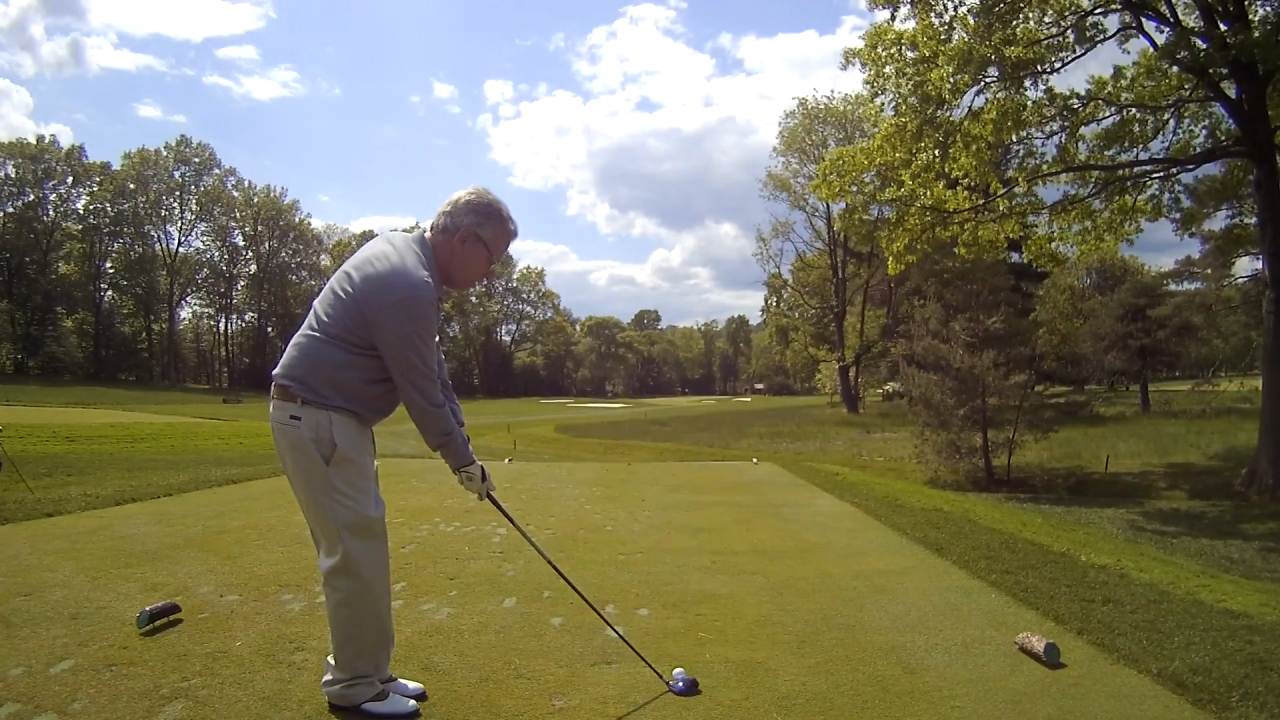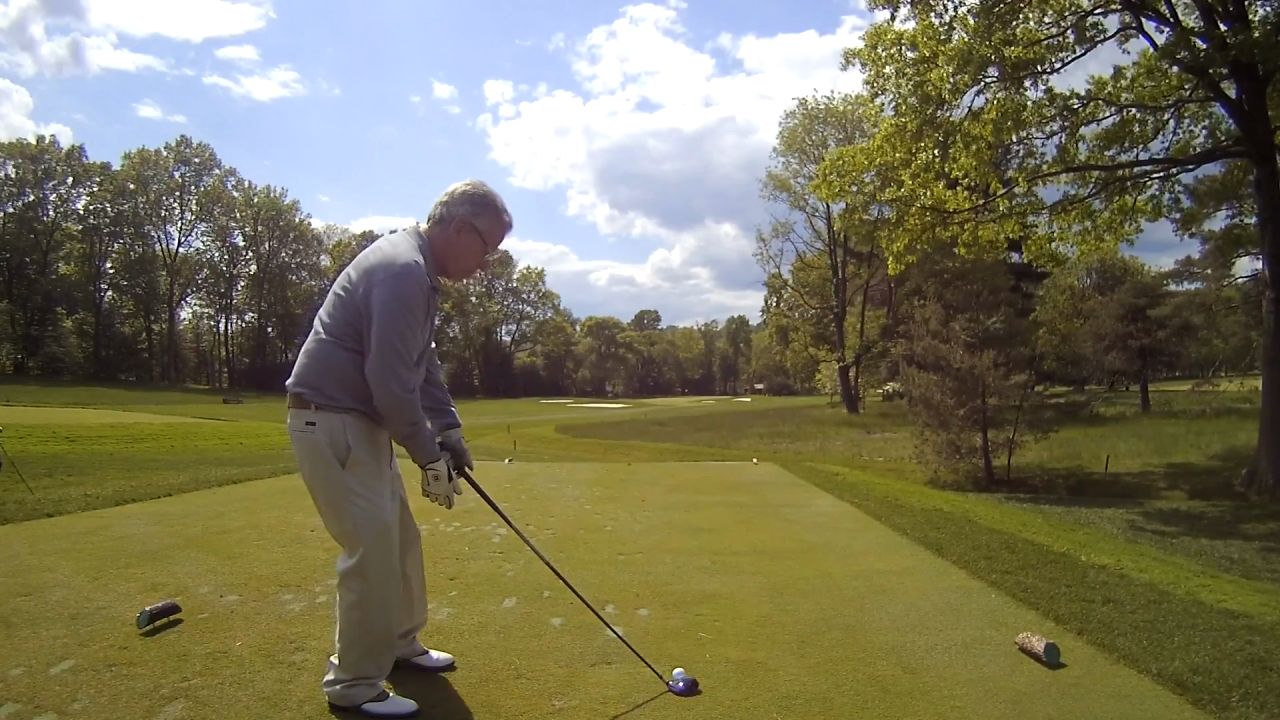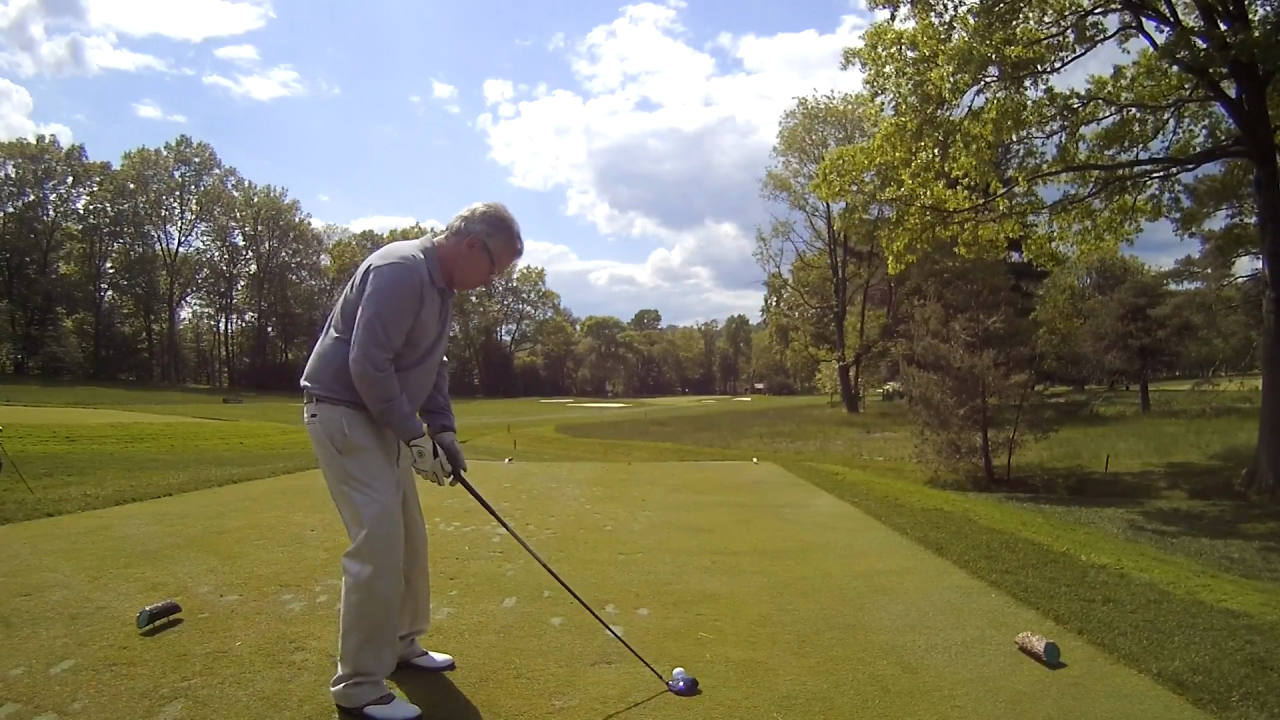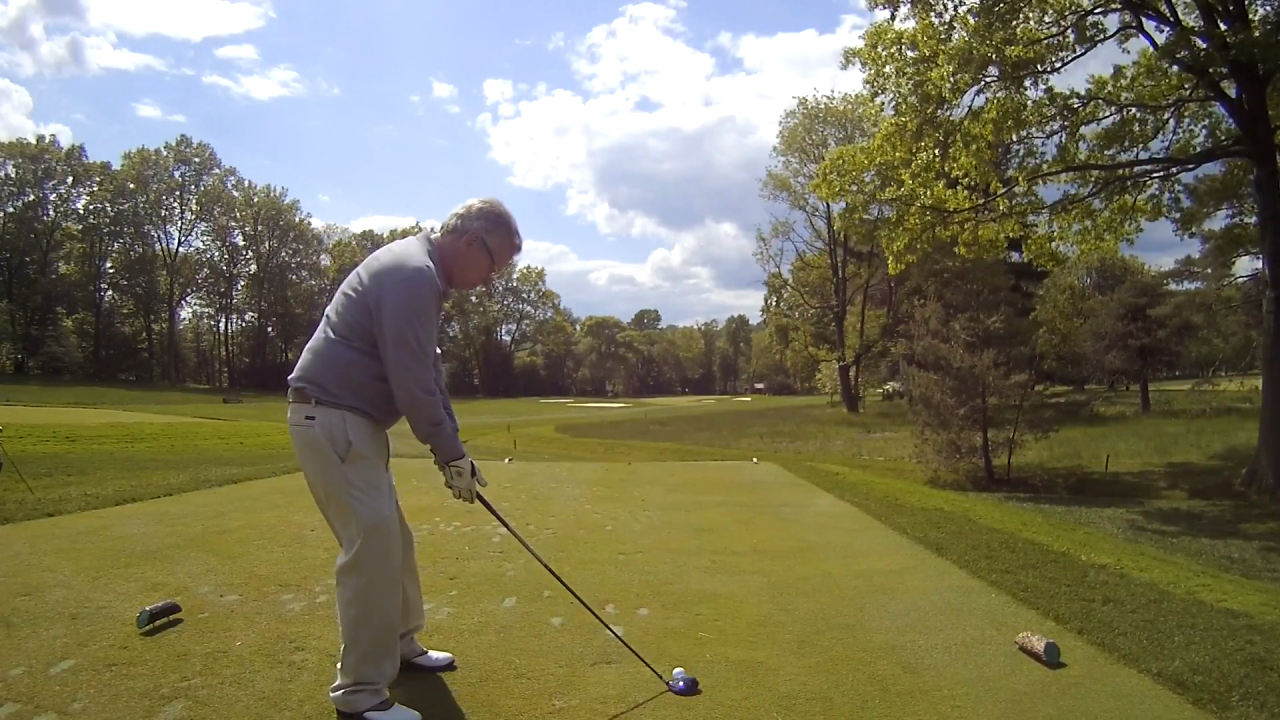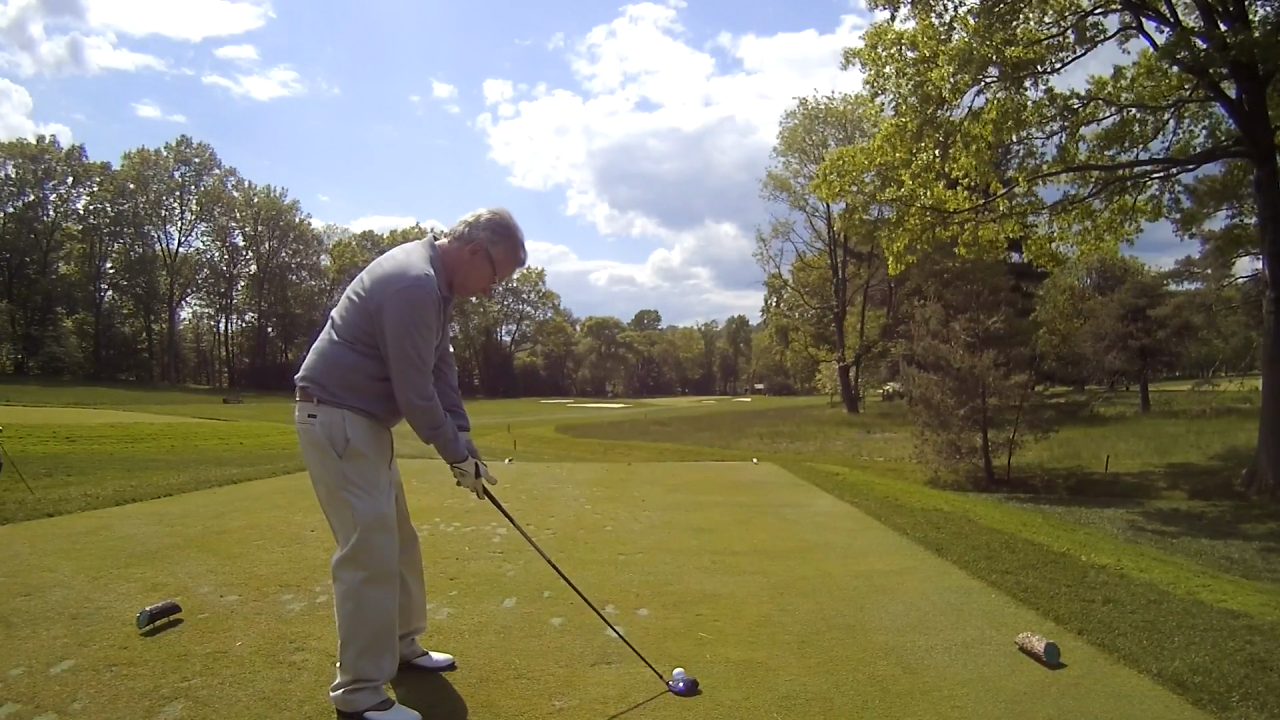
dt=0.5s
person 1, frame 1
left shoulder: (404, 249)
right shoulder: (409, 287)
left elbow: (430, 365)
right elbow: (420, 392)
left wrist: (460, 437)
right wrist: (463, 460)
left hip: (332, 414)
right hip: (315, 416)
left knee: (363, 544)
right knee: (355, 549)
left ankle: (367, 669)
person 1, frame 2
left shoulder: (413, 264)
right shoulder: (403, 271)
left elbow: (421, 361)
right elbow: (391, 381)
left wrist: (448, 427)
right wrist: (429, 458)
left hip: (357, 422)
right hip: (332, 422)
left knee: (399, 537)
right knee: (372, 550)
left ankle: (400, 643)
person 1, frame 3
left shoulder: (438, 284)
right shoulder: (402, 270)
left elbow: (431, 366)
right elbow: (368, 364)
left wrist: (443, 429)
right wrist: (415, 436)
left hip: (378, 420)
right hip: (343, 415)
left knee: (407, 536)
right knee: (378, 541)
left ankle: (400, 643)
person 1, frame 4
left shoulder: (421, 271)
right shoulder: (414, 275)
left elbow: (426, 367)
right elbow: (413, 384)
left wrist: (451, 439)
right wrist: (452, 455)
left hip: (351, 418)
right hip: (331, 418)
left knee: (390, 539)
right knee: (373, 548)
left ankle: (399, 644)
person 1, frame 5
left shoulder: (432, 277)
right shoulder: (413, 284)
left elbow: (440, 363)
right elbow: (414, 389)
left wrist: (461, 433)
right wrist: (456, 456)
left hip: (364, 418)
right hip: (336, 417)
left knee: (397, 538)
right knee: (368, 547)
left ankle: (400, 644)
